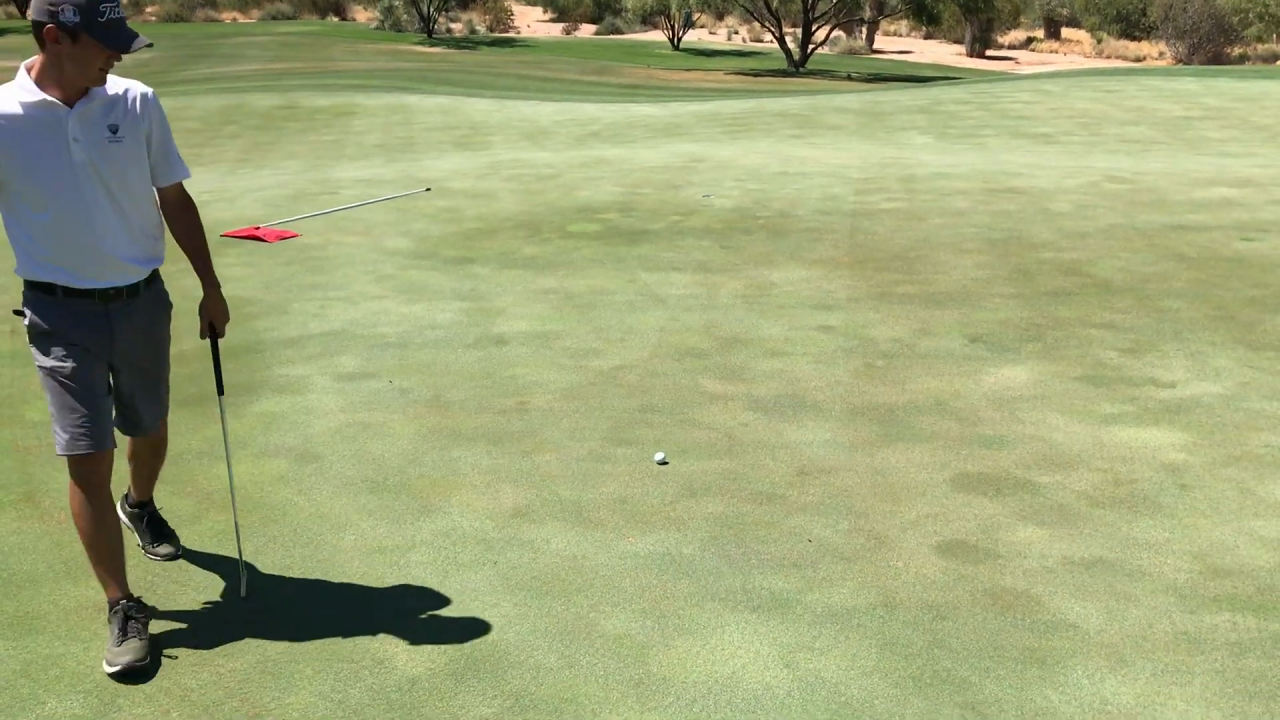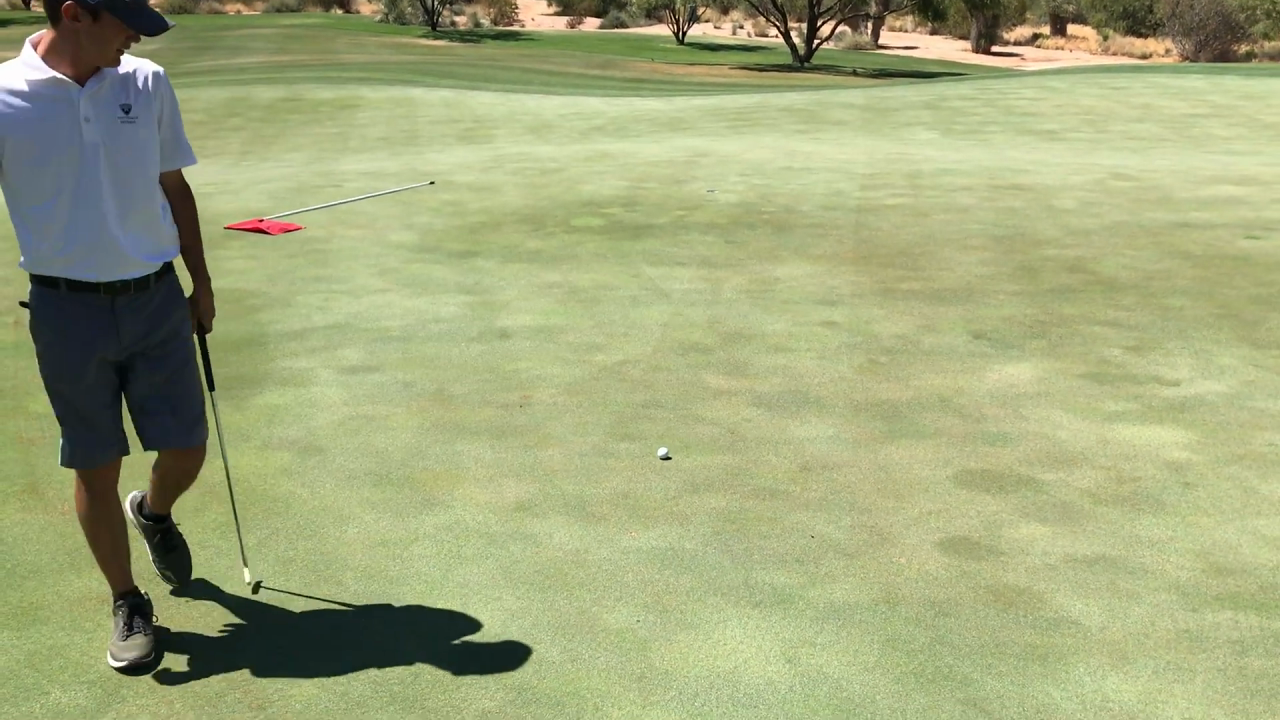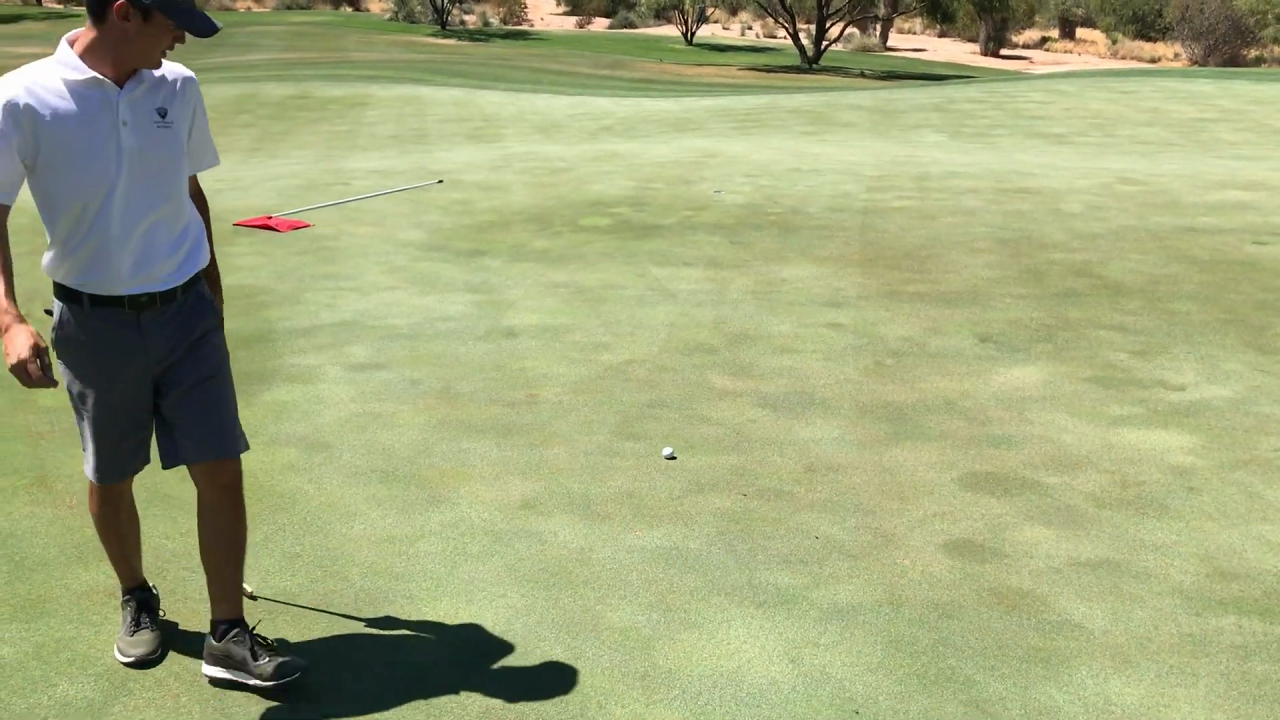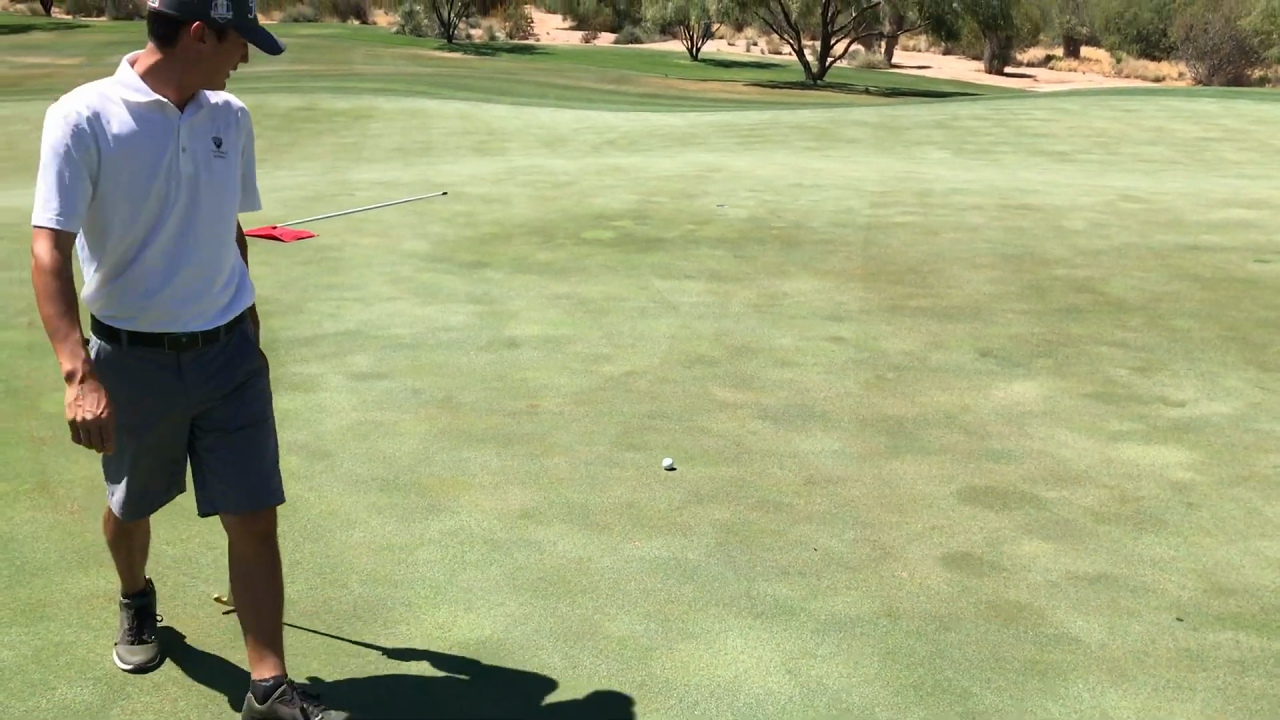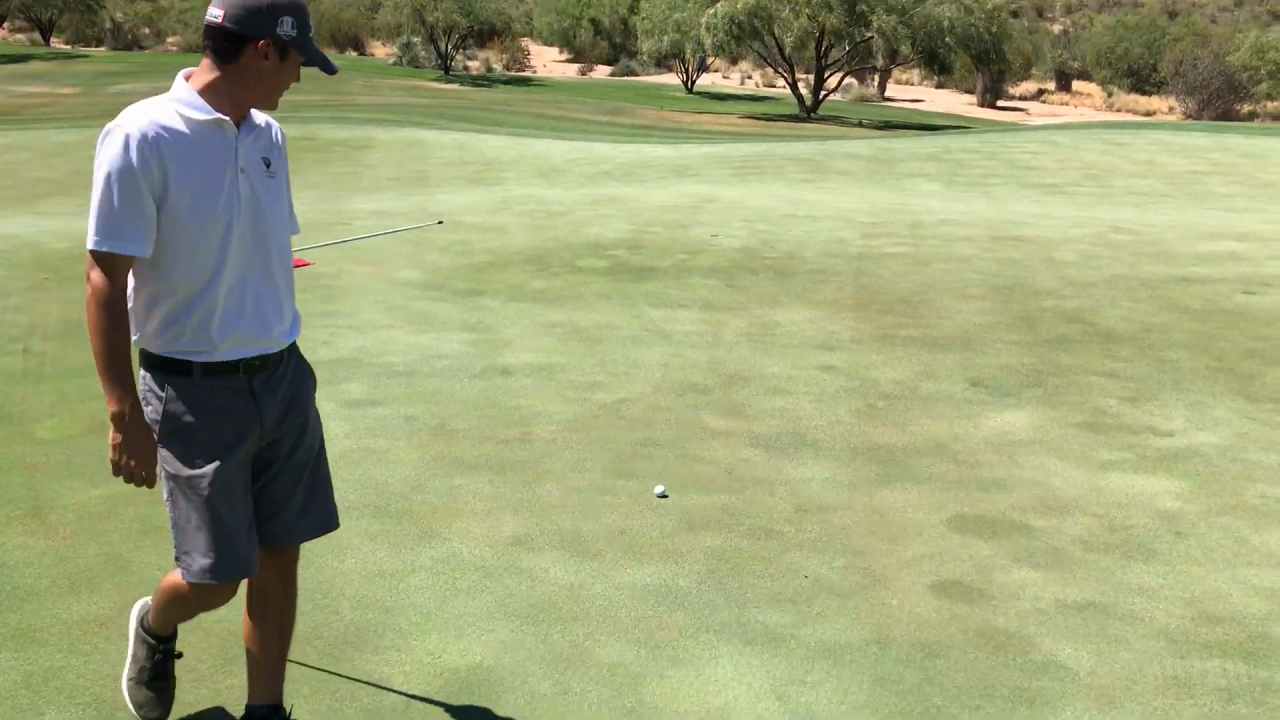
dt=0.2s
person 1, frame 1
left shoulder: (138, 104)
left elbow: (174, 200)
left wrist: (211, 288)
left hip: (142, 301)
right hip: (60, 314)
left knee: (147, 432)
right knee: (89, 463)
left ankle: (139, 503)
right ankle: (124, 611)
person 1, frame 2
left shoulder: (147, 84)
left wrist: (202, 281)
left hip: (156, 300)
right hip: (66, 310)
left knee: (185, 450)
right knee: (95, 468)
left ankle: (154, 509)
right ankle: (128, 604)
person 1, frame 3
left shoulder: (180, 89)
left wrist: (210, 278)
left hip: (187, 312)
right hip: (95, 321)
left knee: (220, 470)
right knee: (110, 477)
left ankle: (230, 636)
right ankle: (137, 601)
person 1, frame 4
left shoulder: (232, 117)
right shoulder: (81, 119)
right elbow: (50, 248)
right wrist: (78, 372)
left hip: (231, 353)
right hip: (137, 359)
left knee: (254, 521)
right knee: (133, 513)
right ankle: (139, 601)
person 1, frame 5
left shoulder: (268, 136)
right shoulder: (143, 138)
right elbow: (109, 281)
right wrist: (124, 413)
left hip: (278, 382)
right hip: (195, 395)
left knee: (279, 558)
right knee: (217, 575)
right ankle: (156, 623)
